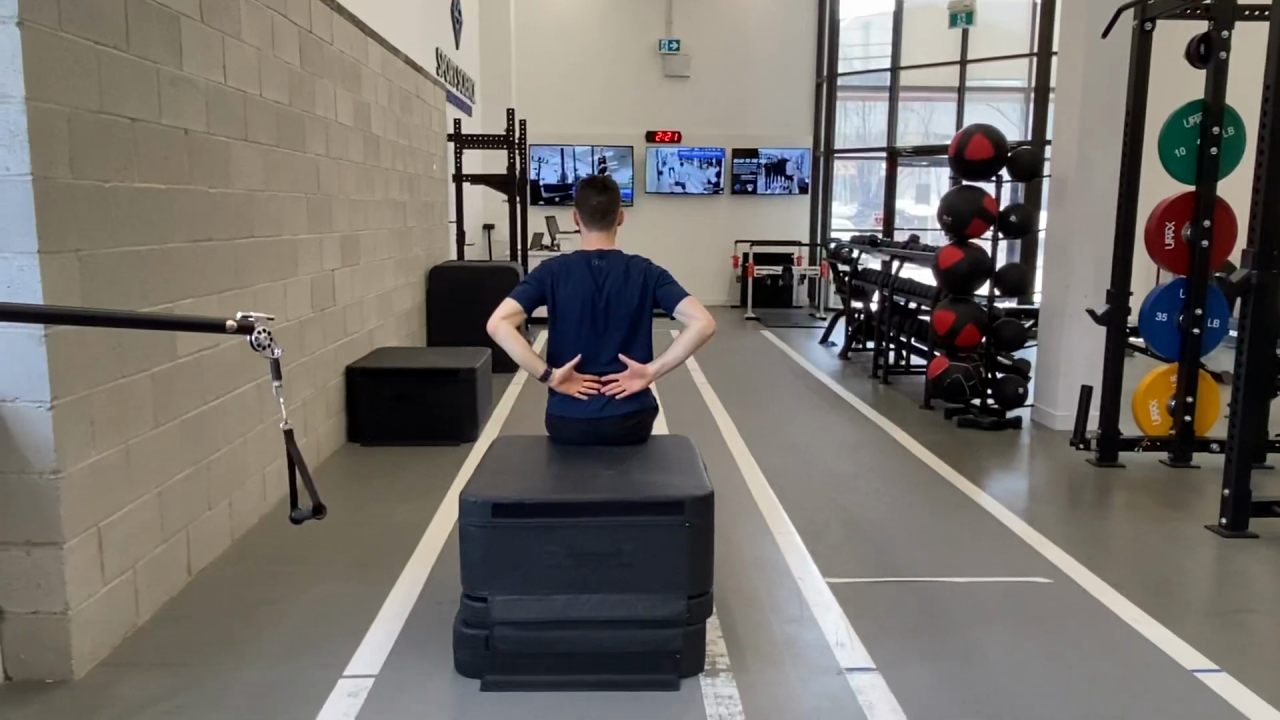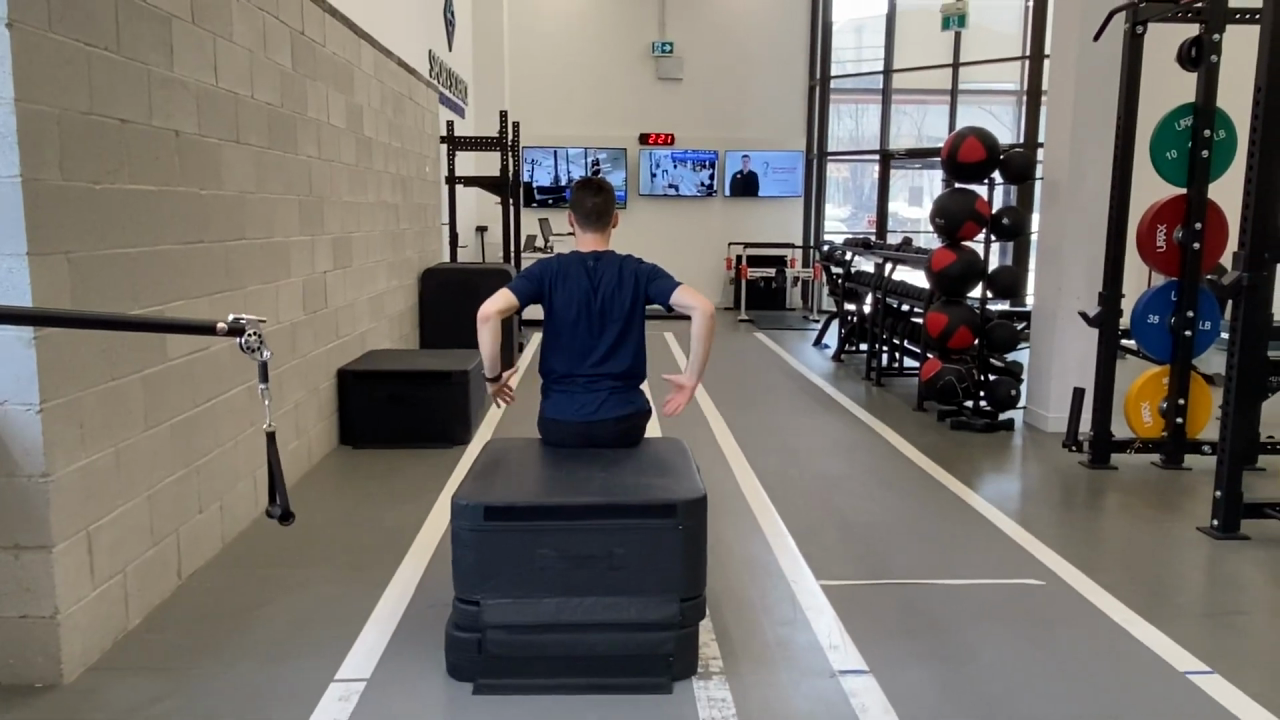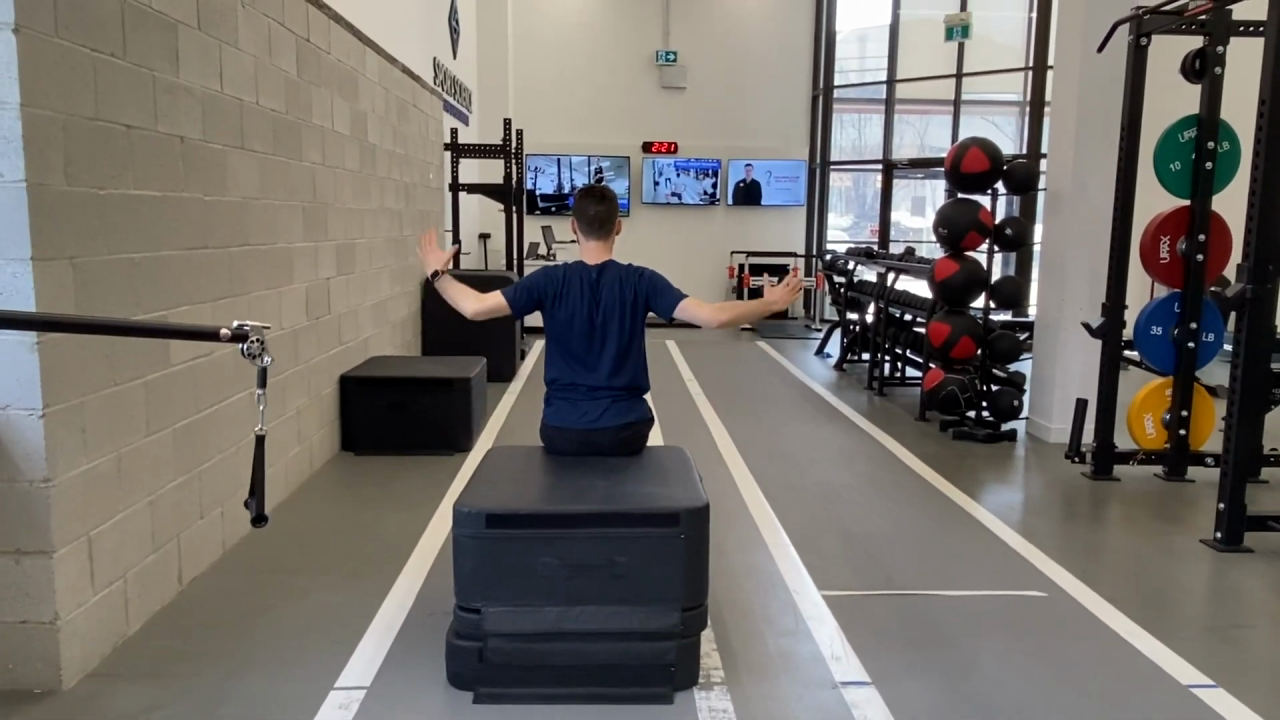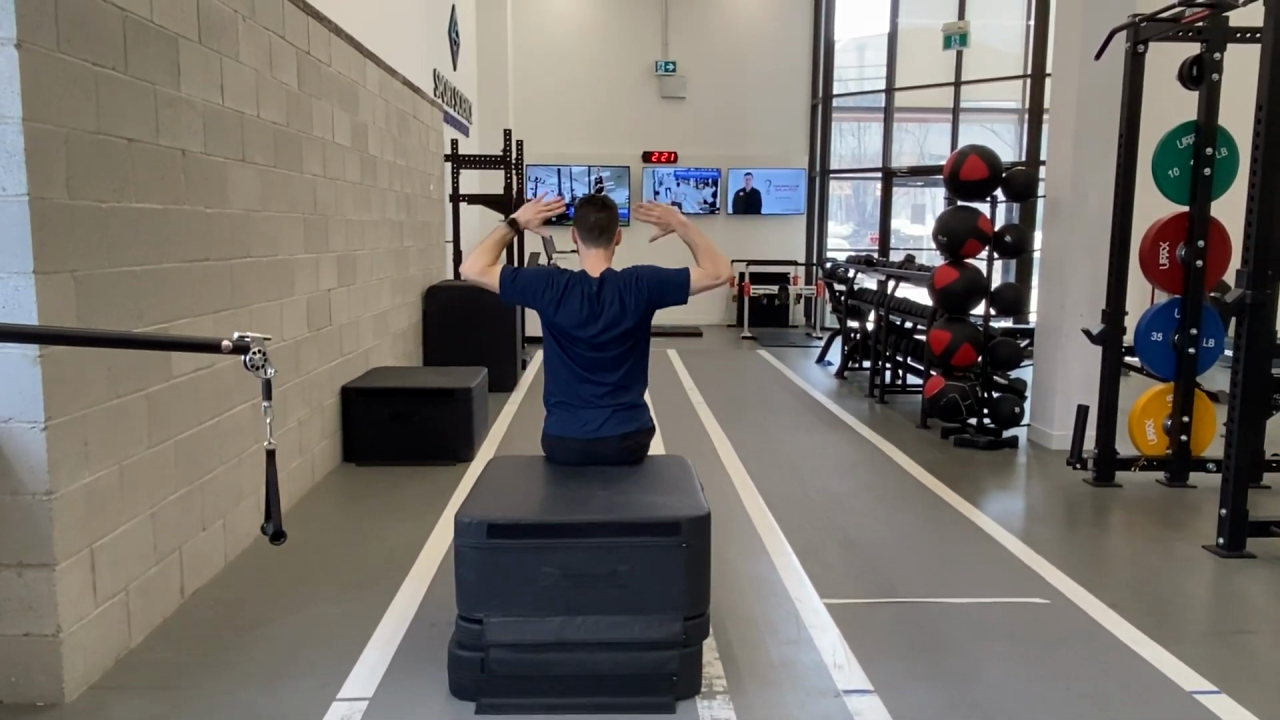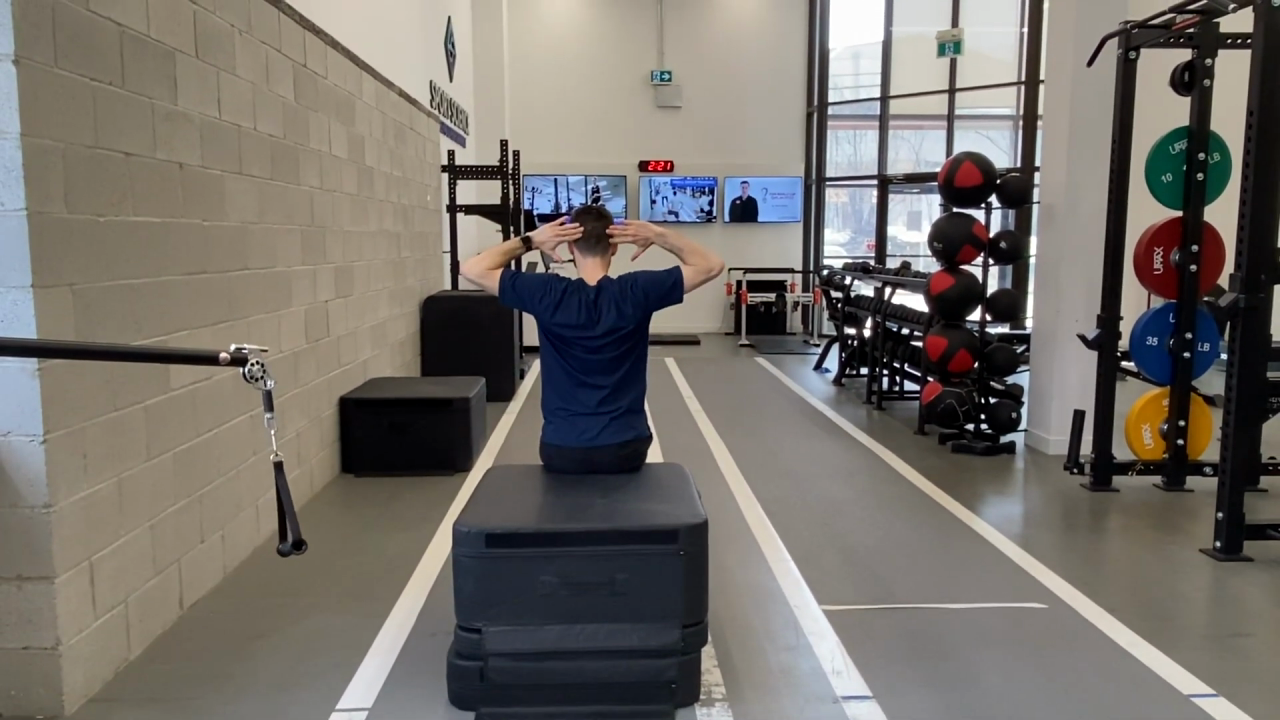
dt=1s
person 1, frame 1
left shoulder: (552, 273)
right shoulder: (646, 274)
left elbow: (498, 325)
right elbow: (703, 323)
left wrist: (549, 375)
right wrist: (651, 371)
left hip: (567, 421)
right hip: (630, 419)
person 1, frame 2
left shoulder: (547, 272)
right shoulder: (640, 273)
left elbow: (488, 314)
right elbow: (703, 309)
left wrist: (492, 377)
right wrist: (690, 378)
left hip: (560, 421)
right hip: (624, 420)
person 1, frame 3
left shoulder: (550, 281)
right shoulder: (641, 282)
left elbow: (475, 307)
right elbow: (712, 316)
left wrist: (438, 274)
right wrist: (769, 304)
left hip: (562, 430)
right hip: (625, 429)
person 1, frame 4
left shoulder: (549, 286)
right shoulder: (641, 285)
left elbow: (472, 269)
right elbow: (718, 273)
left wrist: (514, 223)
right wrist: (682, 225)
left hip: (563, 441)
right hip: (628, 440)
person 1, frame 5
left shoulder: (548, 294)
right shoulder: (637, 292)
left elbow: (472, 269)
right elbow: (711, 265)
left wrist: (529, 241)
right wrist: (659, 236)
left hip: (561, 450)
right hip: (625, 448)
